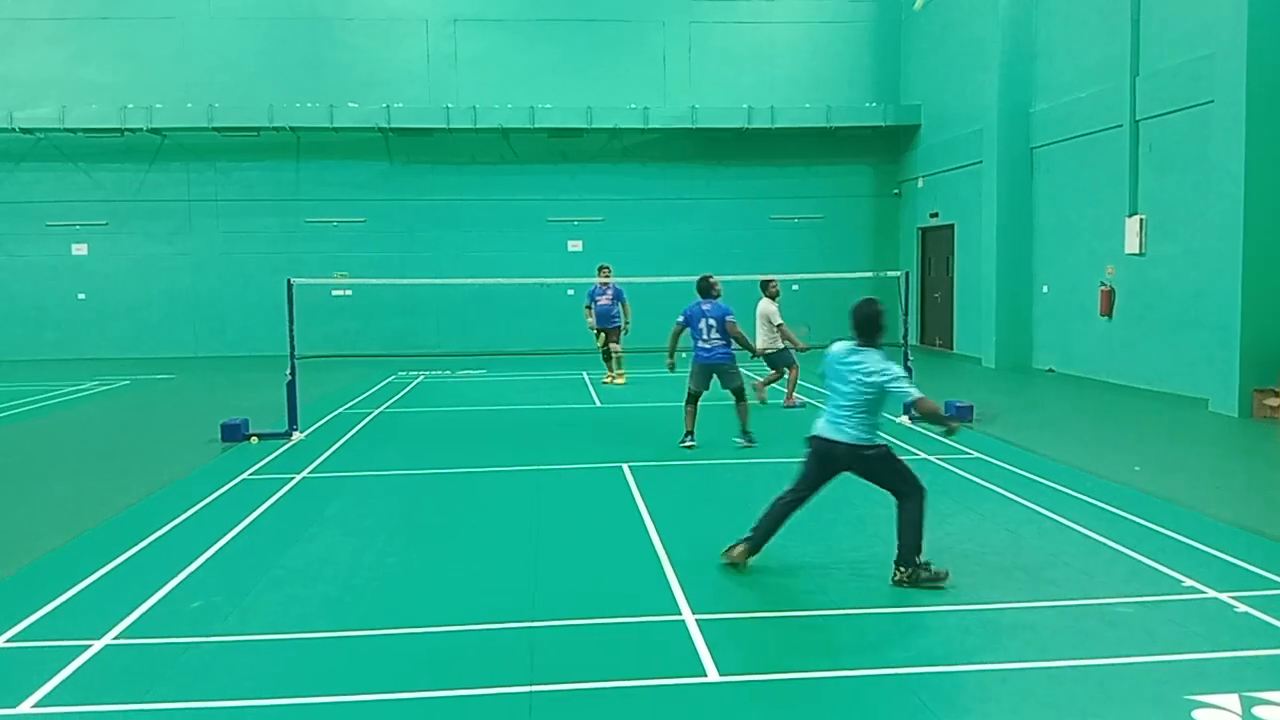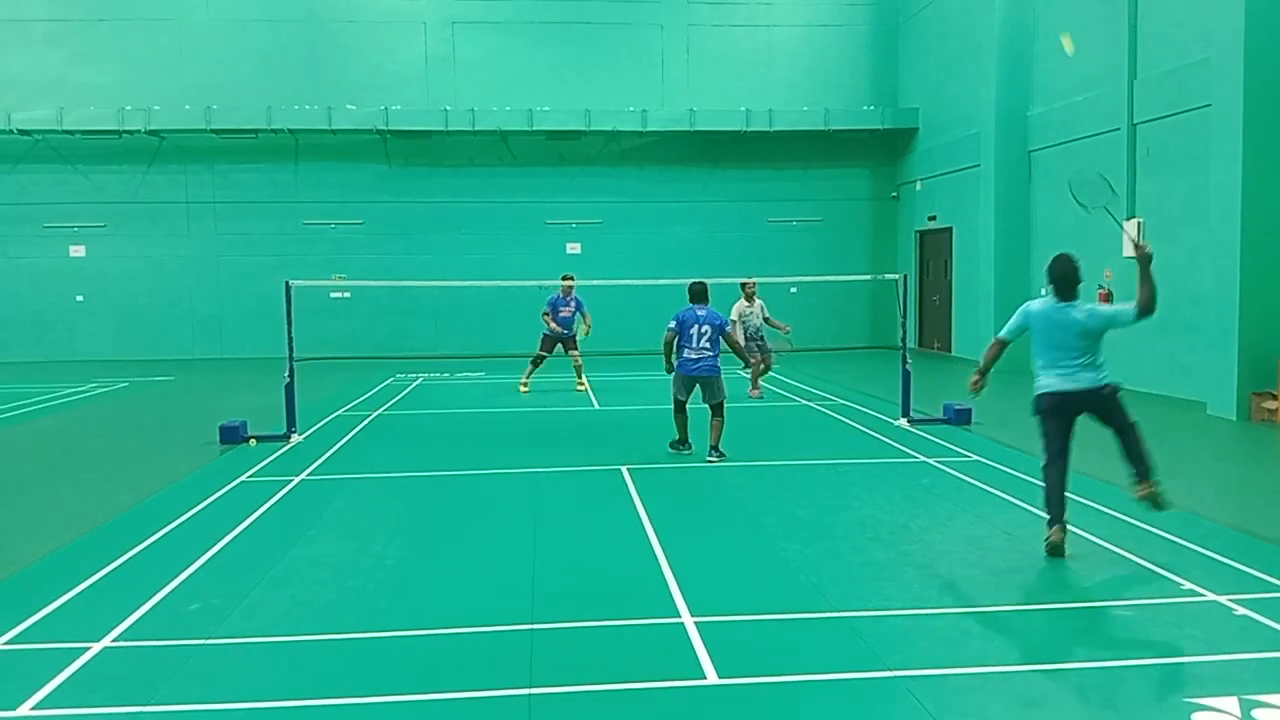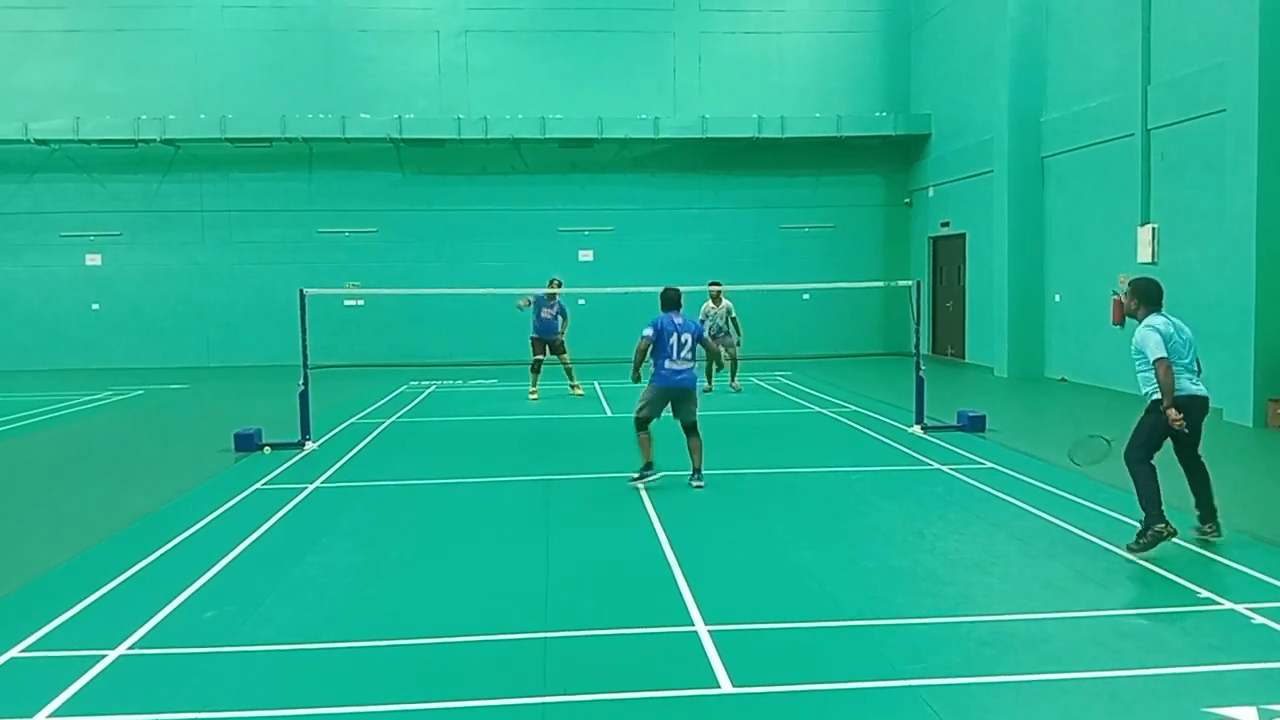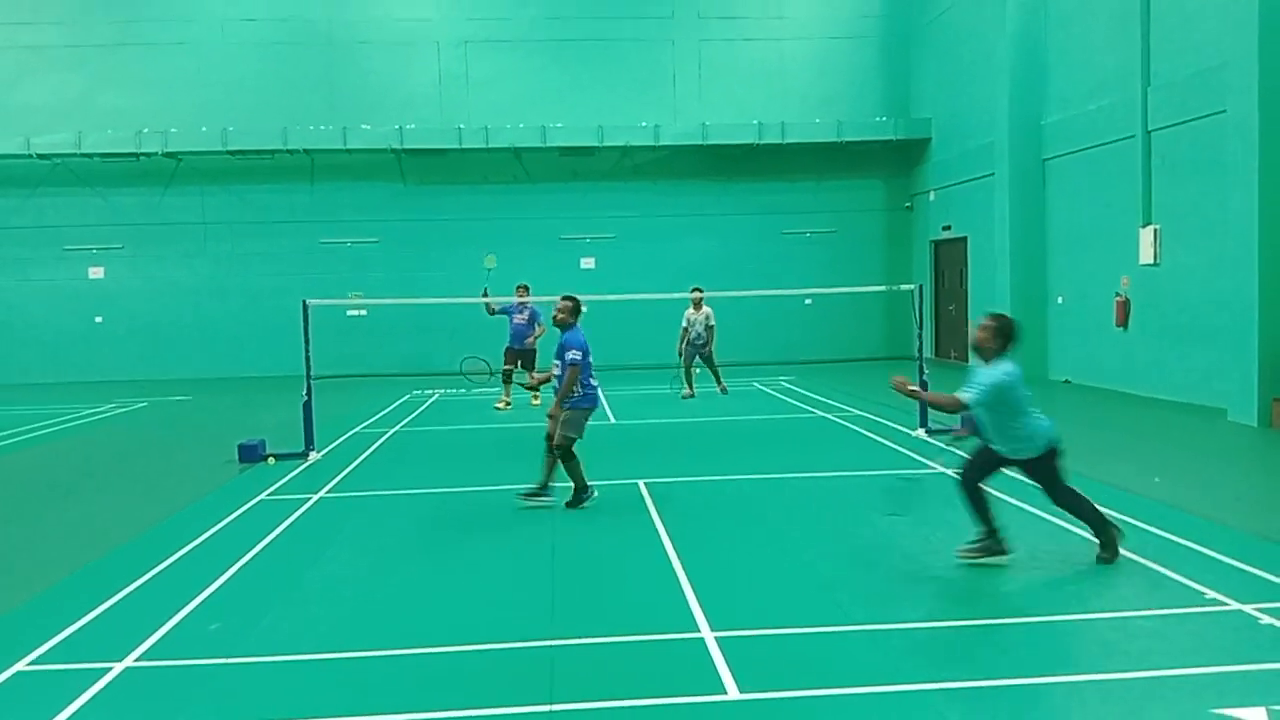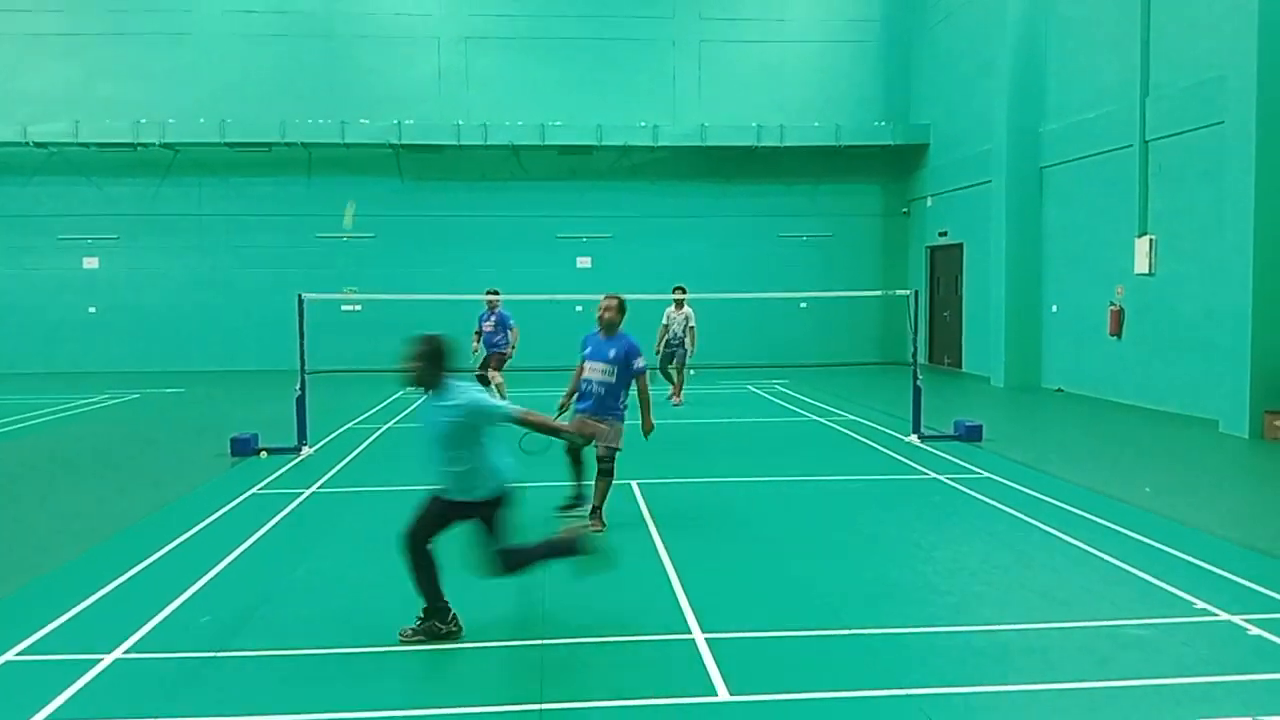
dt=0.7s
person 1, frame 1
left shoulder: (835, 352)
right shoulder: (886, 370)
right elbow: (924, 407)
right wrist: (946, 423)
left hip: (822, 439)
right hip: (861, 448)
left knee: (796, 495)
right knee: (912, 493)
left ankle: (746, 547)
right ankle: (907, 567)
person 1, frame 2
left shoulder: (1031, 310)
right shoulder: (1094, 314)
left elbow: (999, 343)
right elbow: (1145, 309)
left wrist: (981, 373)
right wrist: (1144, 267)
left hip: (1050, 395)
right hip: (1093, 390)
left knee: (1054, 462)
right knee: (1126, 430)
left ankle: (1056, 525)
right ankle: (1145, 483)
person 1, frame 3
left shoulder: (1147, 330)
right shoulder: (1177, 325)
left elbow: (1163, 367)
left wrist: (1169, 406)
left hip: (1174, 402)
right hip: (1197, 399)
left knee: (1136, 455)
right knee: (1190, 458)
left ankle: (1156, 523)
right ankle: (1209, 522)
person 1, frame 4
left shoulder: (997, 376)
right shoulder: (983, 368)
left elbow: (955, 405)
left wrist: (913, 392)
left hip: (1032, 445)
right hip: (1000, 443)
left knee: (1059, 494)
right knee: (968, 479)
left ankle: (1106, 534)
right ankle: (992, 540)
person 1, frame 5
left shoulder: (466, 400)
right shoulder: (436, 392)
left elbow: (521, 415)
left wrist: (566, 431)
left hip: (482, 492)
right hip: (454, 491)
right knee: (415, 541)
left ankle: (541, 559)
person 2, frame 1
left shoulder: (690, 310)
right shoulder: (724, 309)
left elbow: (676, 333)
right elbow: (735, 333)
left wrist: (670, 357)
right wrist: (752, 350)
left hip: (701, 360)
right hip: (724, 359)
left knee: (692, 397)
right knee: (739, 394)
left ankle: (688, 436)
right ankle: (745, 433)
person 2, frame 2
left shoulder: (681, 315)
right shoulder: (718, 317)
left elbow: (668, 340)
right elbow: (734, 343)
left wrist: (668, 362)
right wrist: (747, 360)
left hip: (685, 369)
right hip: (710, 370)
left knee: (679, 405)
right knee: (717, 409)
left ankle: (683, 442)
right ankle: (713, 449)
person 2, frame 3
left shoulder: (658, 322)
right shoulder: (695, 325)
left elbow: (642, 347)
right elbow: (713, 350)
left wrist: (635, 370)
right wrist: (718, 358)
left hip: (664, 382)
right hip: (688, 383)
left knee: (641, 421)
right knee: (690, 429)
left ankle: (648, 467)
right ankle: (697, 474)
person 2, frame 4
left shoulder: (571, 339)
right shoulder: (571, 335)
left elbow: (573, 373)
left wrist: (557, 404)
right wrist: (540, 379)
left hip: (579, 400)
right hip: (576, 399)
left knee: (561, 447)
right knee: (551, 441)
left ankle: (583, 491)
right ankle: (543, 488)
person 2, frame 5
left shoulder: (629, 346)
right shoulder: (589, 339)
left elbow: (641, 382)
left wrist: (646, 417)
right wrist: (569, 395)
left hip: (611, 413)
right hip: (585, 408)
left knee: (605, 458)
right knee: (572, 448)
left ankle: (597, 511)
right ankle: (578, 495)
